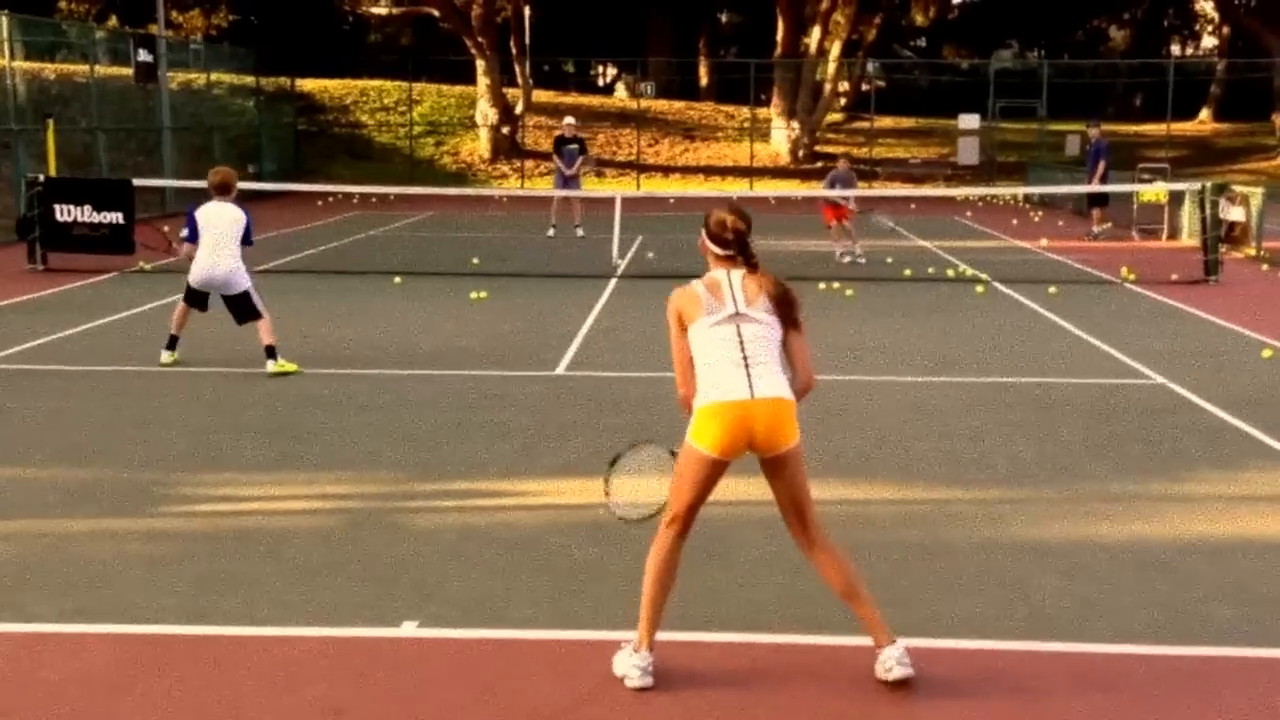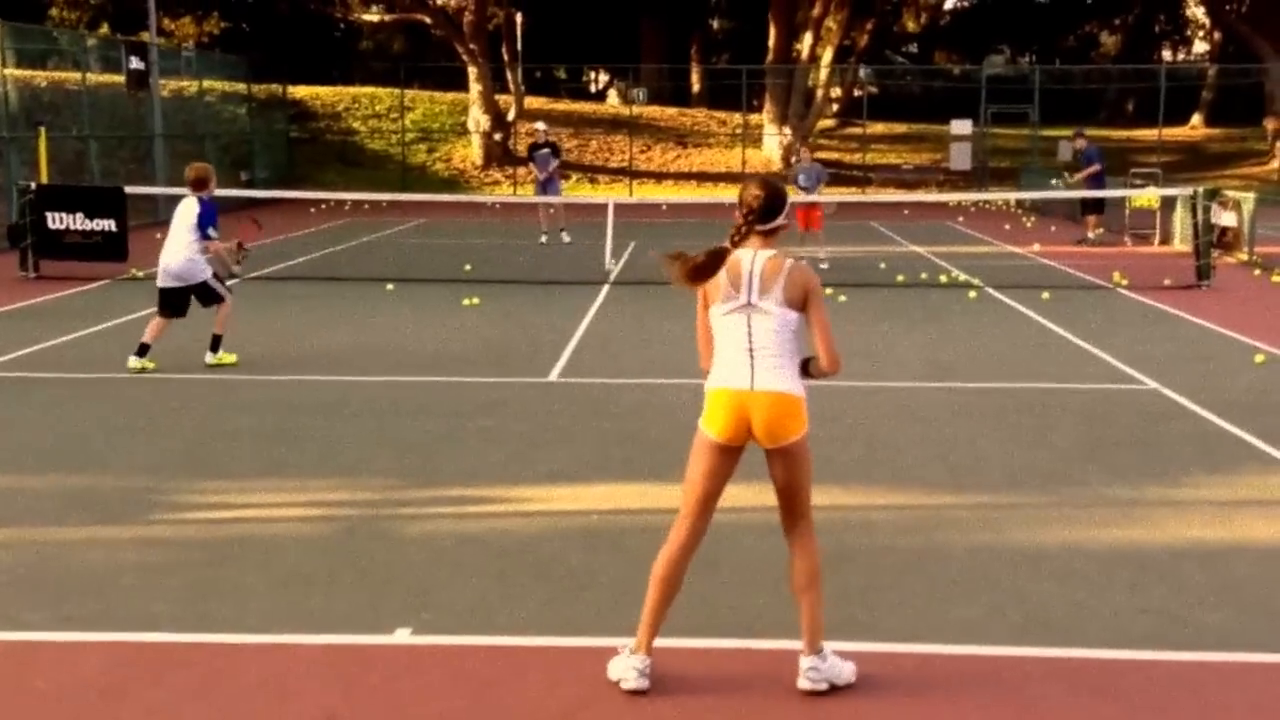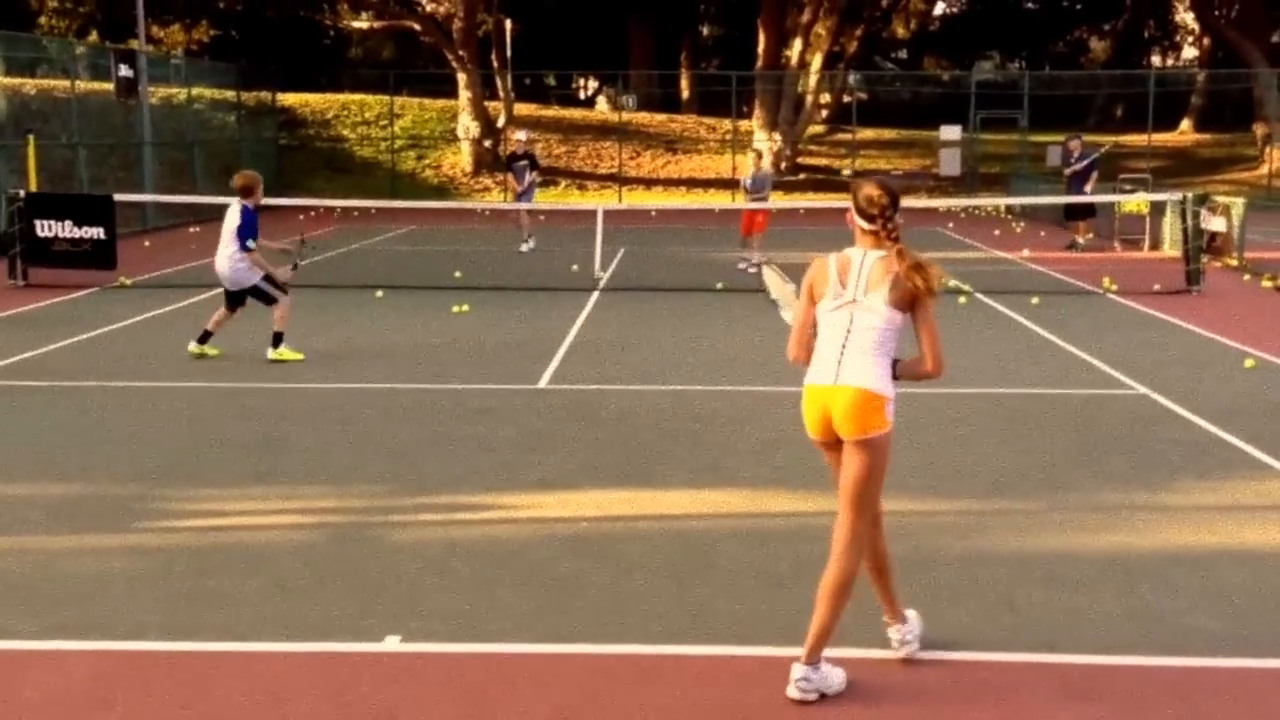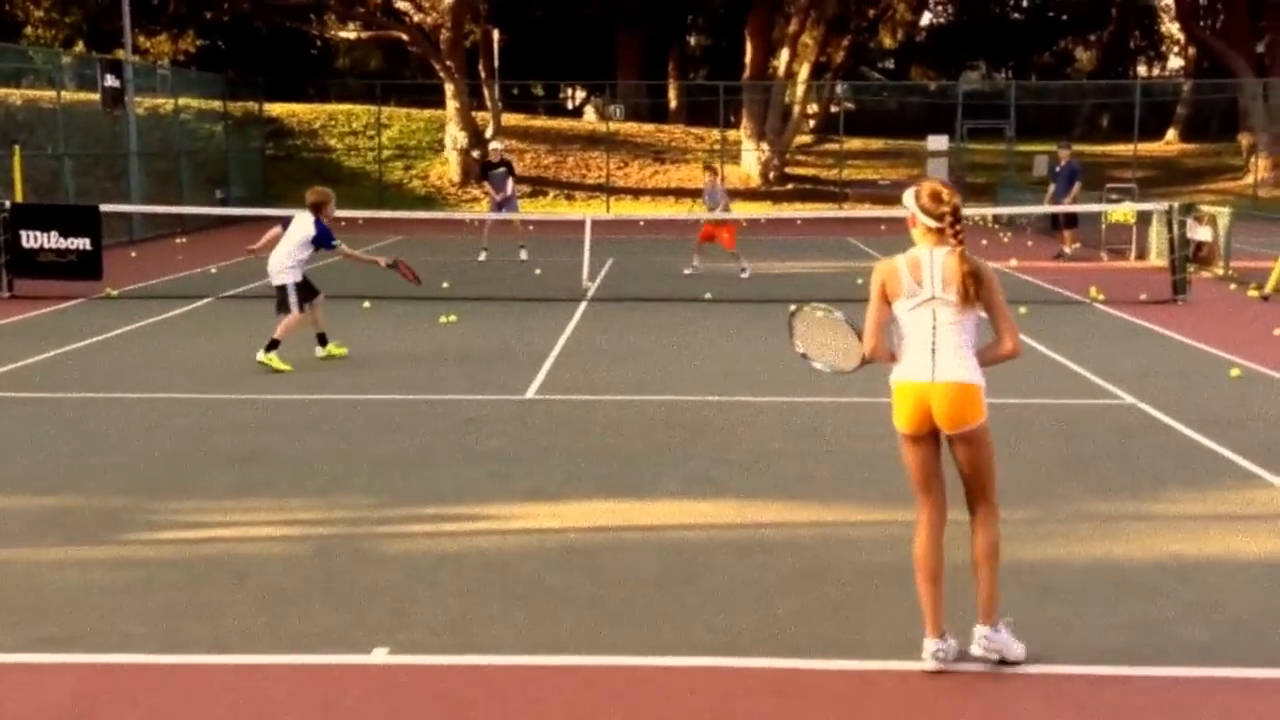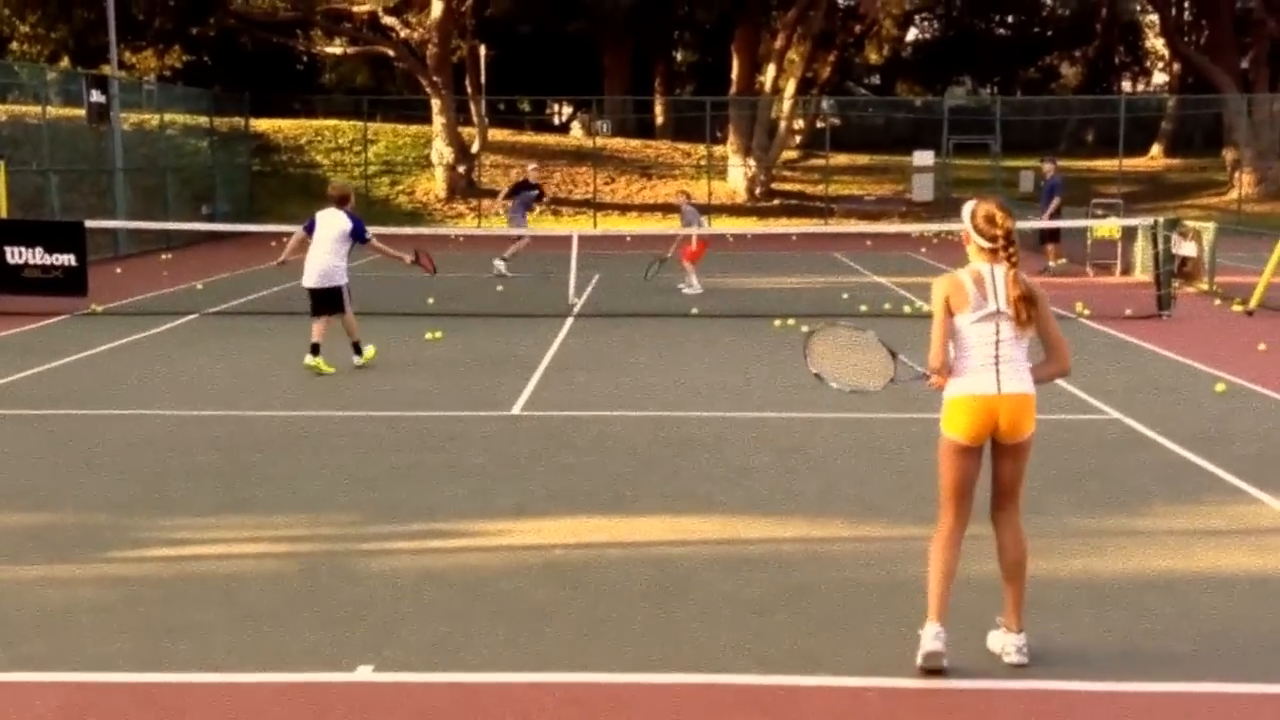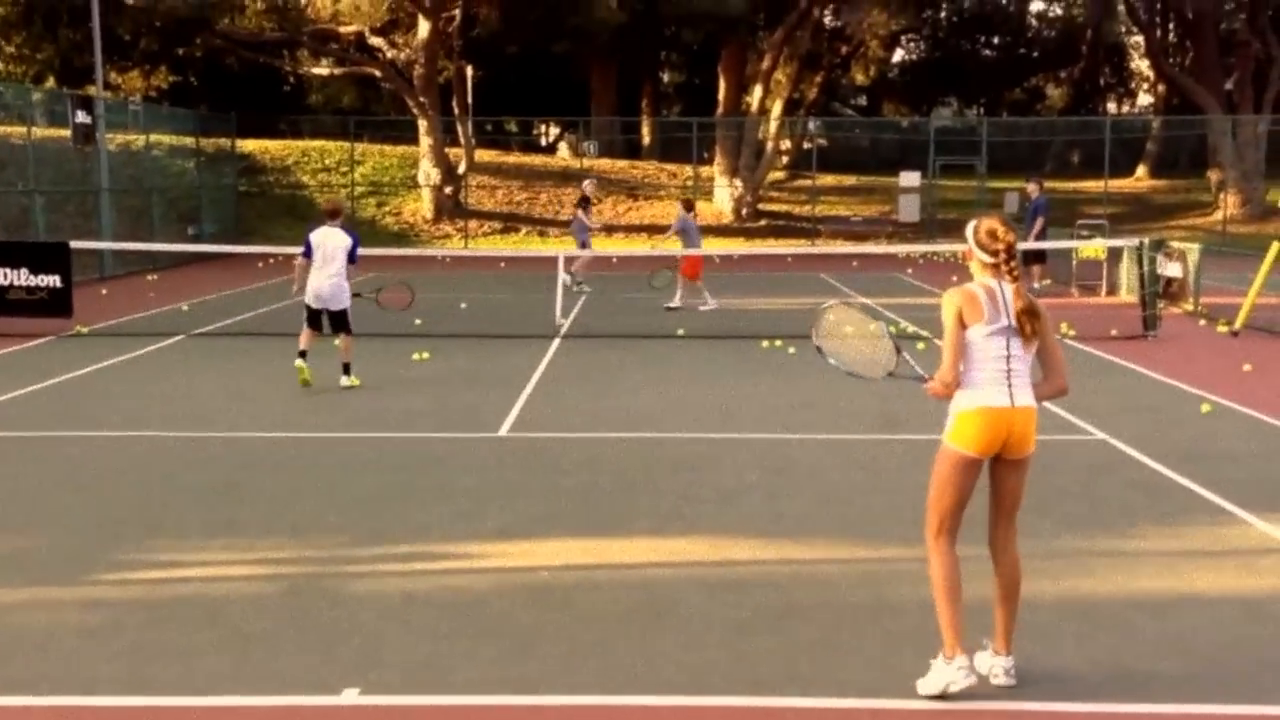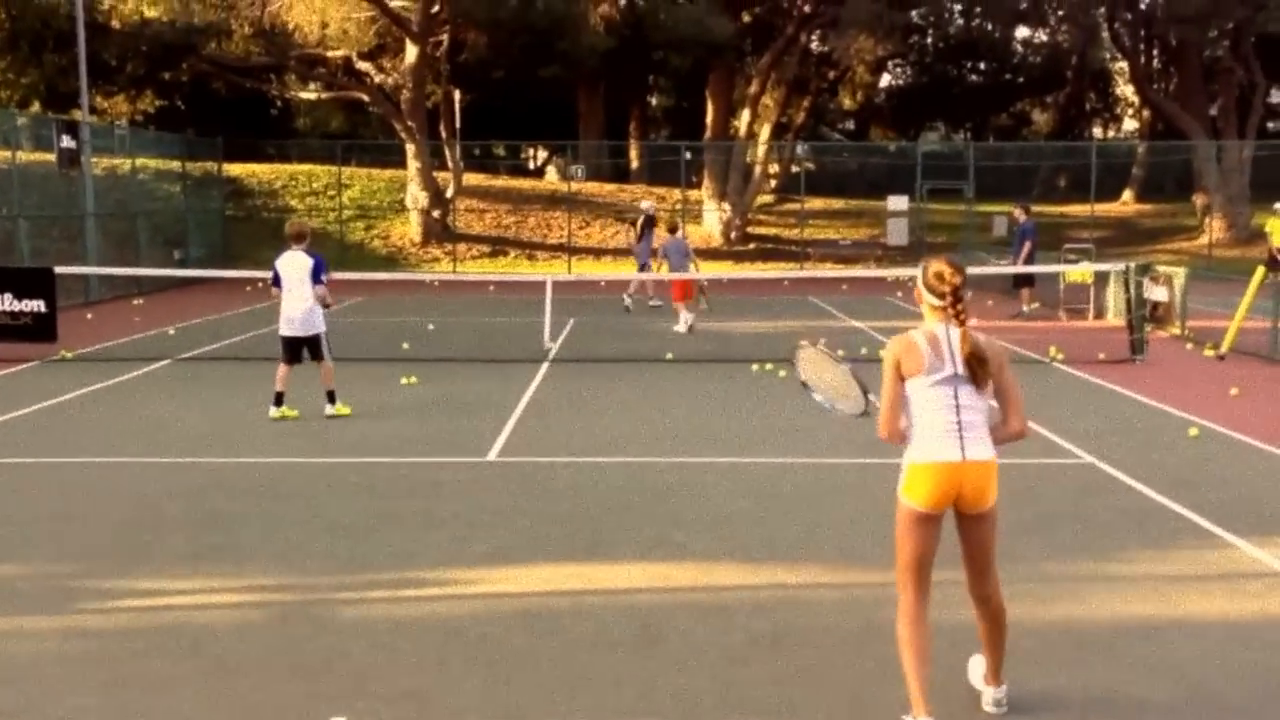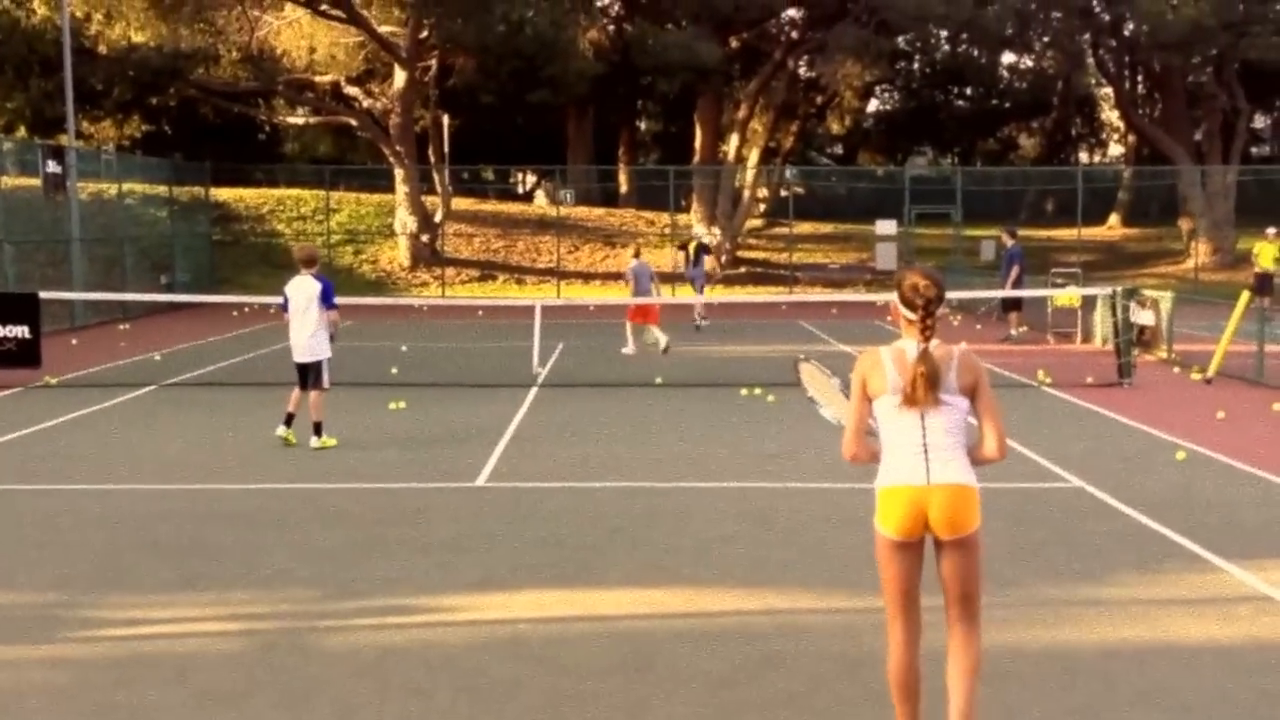
dt=0.5s
person 1, frame 1
left shoulder: (683, 298)
right shoulder: (775, 294)
right elbow: (804, 378)
left hip: (717, 414)
right hip: (775, 411)
left knee: (672, 530)
right knee: (812, 538)
left ankle: (640, 653)
right ankle: (889, 647)
person 1, frame 2
left shoulder: (712, 274)
right shoulder: (803, 277)
right elbow: (830, 363)
left hip: (724, 403)
right hip: (781, 405)
left knee: (685, 531)
right knee: (799, 532)
left ankle: (637, 657)
right ankle: (815, 658)
person 1, frame 3
left shoulder: (820, 270)
right shoulder: (908, 279)
left elbow: (796, 352)
right elbow: (932, 365)
left hip: (817, 397)
right hip: (867, 402)
left knee: (866, 514)
right knee: (849, 534)
left ankle: (898, 624)
right ankle: (808, 666)
person 1, frame 4
left shoulder: (888, 271)
right shoulder: (976, 270)
left elbow: (872, 346)
right elbow: (1009, 345)
right wrist: (959, 360)
left hip: (909, 393)
right hip: (961, 393)
left knee: (930, 514)
right knee: (984, 509)
left ankle: (934, 638)
right ankle: (987, 627)
person 1, frame 5
left shoulder: (949, 285)
right shoulder: (1028, 289)
left elbow: (936, 360)
right elbow: (1060, 364)
right wrist: (1010, 380)
left hip: (965, 405)
right hip: (1018, 404)
left knee: (950, 521)
right knee: (1006, 517)
left ankle: (934, 626)
right ankle: (1012, 634)
person 1, frame 6
left shoulder: (959, 298)
right shoulder: (1030, 305)
left elbow: (951, 376)
right elbow: (1058, 383)
left wrist: (939, 387)
right wrist: (1010, 396)
left hip: (974, 420)
right hip: (1022, 421)
left knee: (939, 538)
right knee: (1002, 540)
left ankle: (953, 658)
right ankle: (1001, 655)
person 1, frame 7
left shoulder: (901, 348)
right shoulder: (986, 349)
left elbow: (888, 430)
right elbow: (1016, 426)
right wrist: (968, 441)
left hip: (926, 473)
right hip: (980, 472)
left knee: (912, 597)
right knee: (984, 583)
person 1, frame 8
left shoulder: (870, 365)
right shoulder: (967, 364)
left elbow: (853, 450)
right elbow: (994, 448)
left hip: (897, 499)
right hip: (956, 496)
left knee: (902, 632)
right knee: (963, 627)
person 2, frame 1
left shoulder: (197, 212)
right shoulder: (241, 214)
left elbow: (187, 251)
right elbow: (245, 246)
left hip: (201, 272)
right hip: (232, 273)
left knee: (186, 304)
right knee: (262, 319)
left ankle: (169, 352)
right ankle: (273, 361)
person 2, frame 2
left shoulder: (184, 204)
right shoulder: (207, 208)
right elbow: (212, 246)
left wrist: (226, 246)
right wrist: (231, 263)
left hip: (167, 266)
right hip: (190, 266)
left knee: (163, 316)
right knee: (225, 301)
left ankle: (139, 357)
right ankle: (214, 353)
person 2, frame 3
left shoulder: (235, 208)
right shoulder: (248, 217)
right elbow: (251, 255)
left wrist: (277, 246)
right wrist: (276, 272)
left hip: (225, 267)
right hip: (240, 270)
left knee: (231, 308)
right knee: (282, 300)
left ankle: (199, 344)
right ankle: (276, 348)
person 2, frame 4
left shoulder: (300, 217)
right shoulder: (320, 230)
left elbow: (278, 229)
right elbow: (346, 252)
left wrist: (259, 246)
right wrist: (376, 260)
left hip: (284, 267)
right hip: (285, 271)
left knee: (315, 299)
right knee: (296, 314)
left ankle: (324, 346)
right ankle: (267, 353)
person 2, frame 5
left shoulder: (320, 215)
right shoulder: (352, 222)
left elbow: (300, 235)
right elbow: (374, 245)
left wrist: (285, 256)
right wrist: (401, 256)
left hip: (311, 272)
right hip: (333, 272)
left knee: (321, 316)
right knee: (345, 312)
left ankle: (314, 356)
right ankle: (359, 354)
person 2, frame 6
left shoulder: (313, 235)
right shoulder: (350, 238)
left elbow: (302, 263)
right elbow: (349, 270)
left wrist: (298, 284)
left hip: (314, 290)
right hip: (337, 291)
left knee: (309, 328)
right knee: (344, 333)
left ankle: (301, 360)
right ankle: (347, 376)
person 2, frame 7
left shoulder: (279, 261)
right shoulder: (314, 260)
left elbow: (275, 292)
right elbow: (321, 292)
right wrist: (326, 301)
left hip: (288, 318)
right hip: (310, 318)
left knee: (286, 362)
right knee: (324, 360)
left ankle: (277, 407)
right ankle: (332, 404)
person 2, frame 8
left shoulder: (289, 286)
right shoulder: (322, 283)
left elbow: (287, 317)
right elbow: (333, 316)
right wrist: (332, 332)
left hip: (297, 344)
right hip: (317, 344)
left knee: (301, 387)
right knee: (317, 389)
left ankle: (286, 426)
right ankle: (317, 436)
